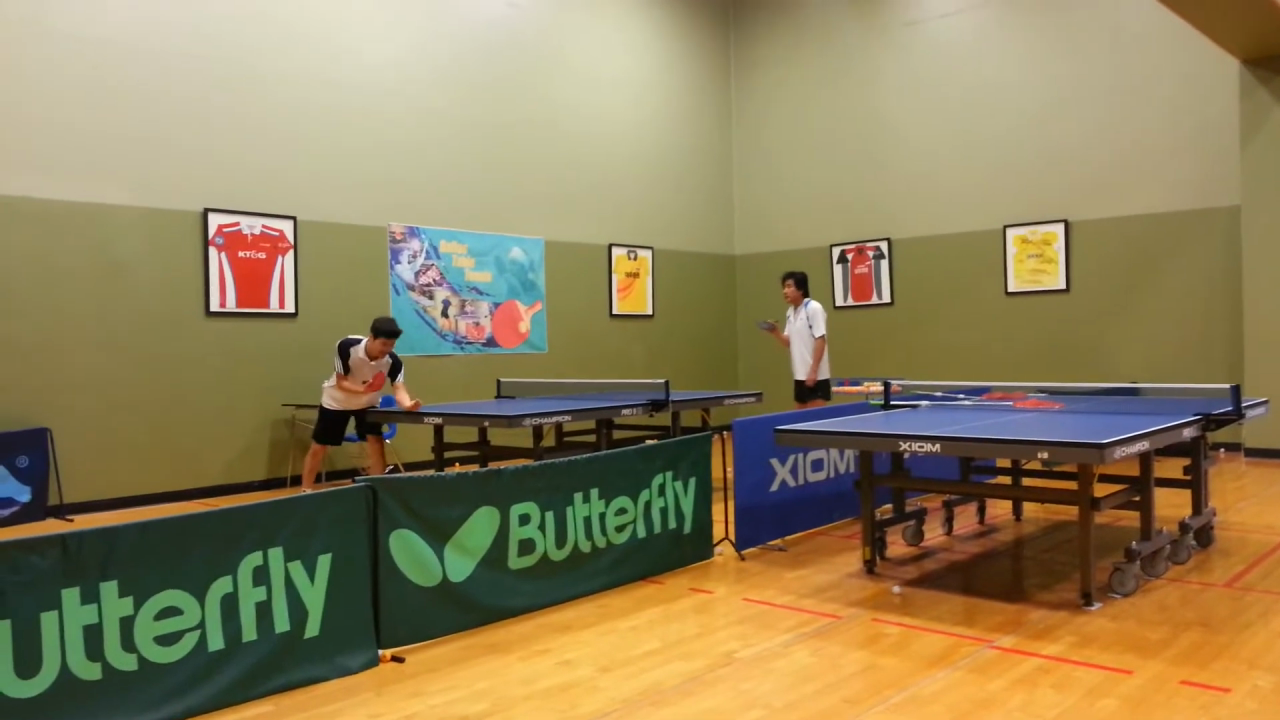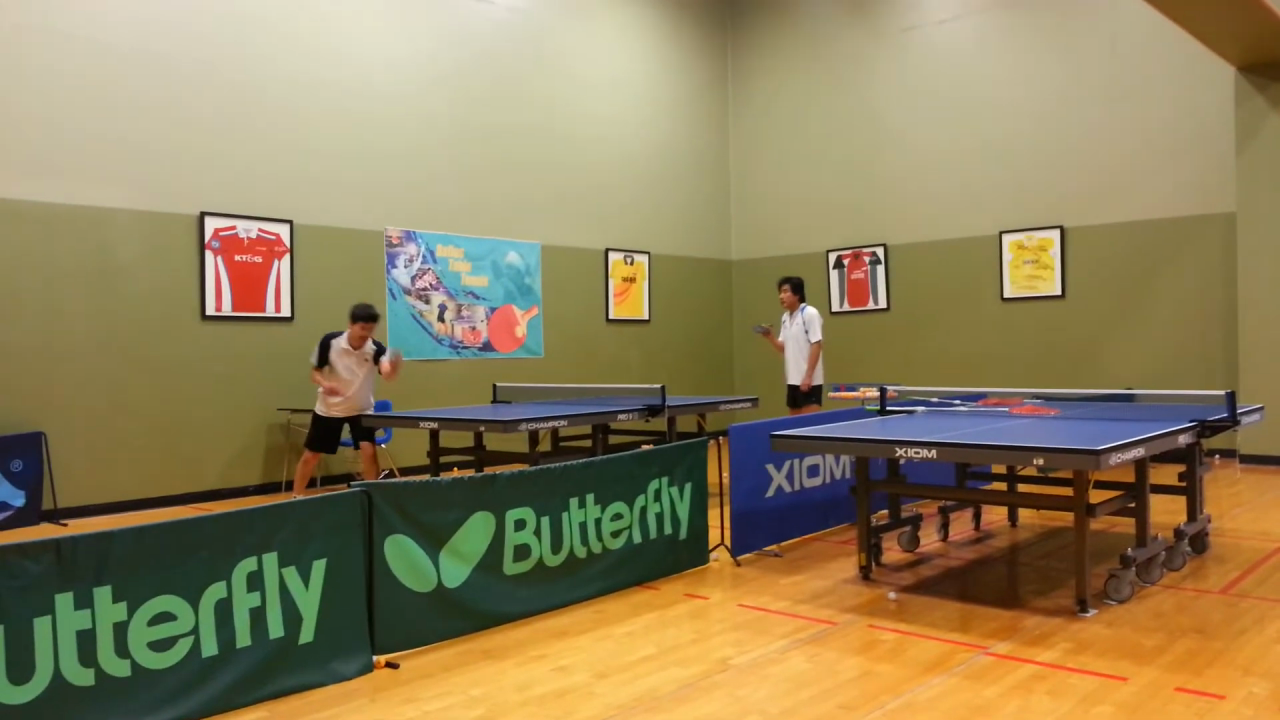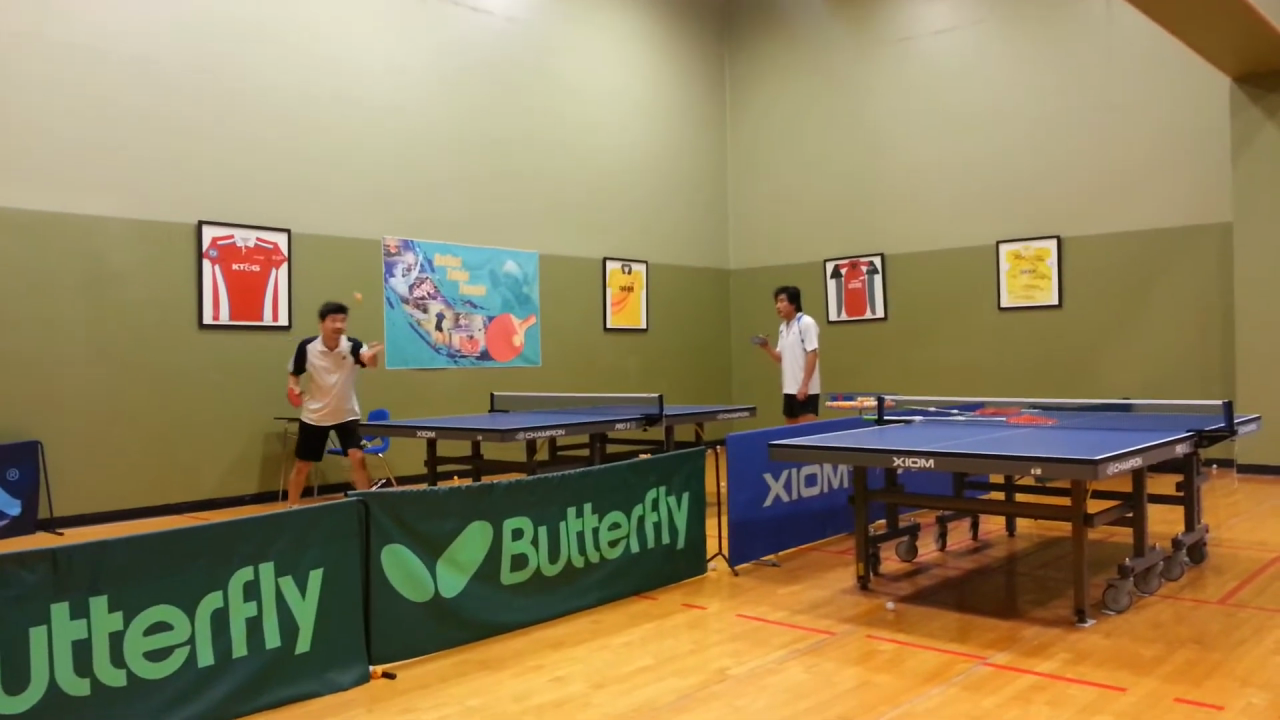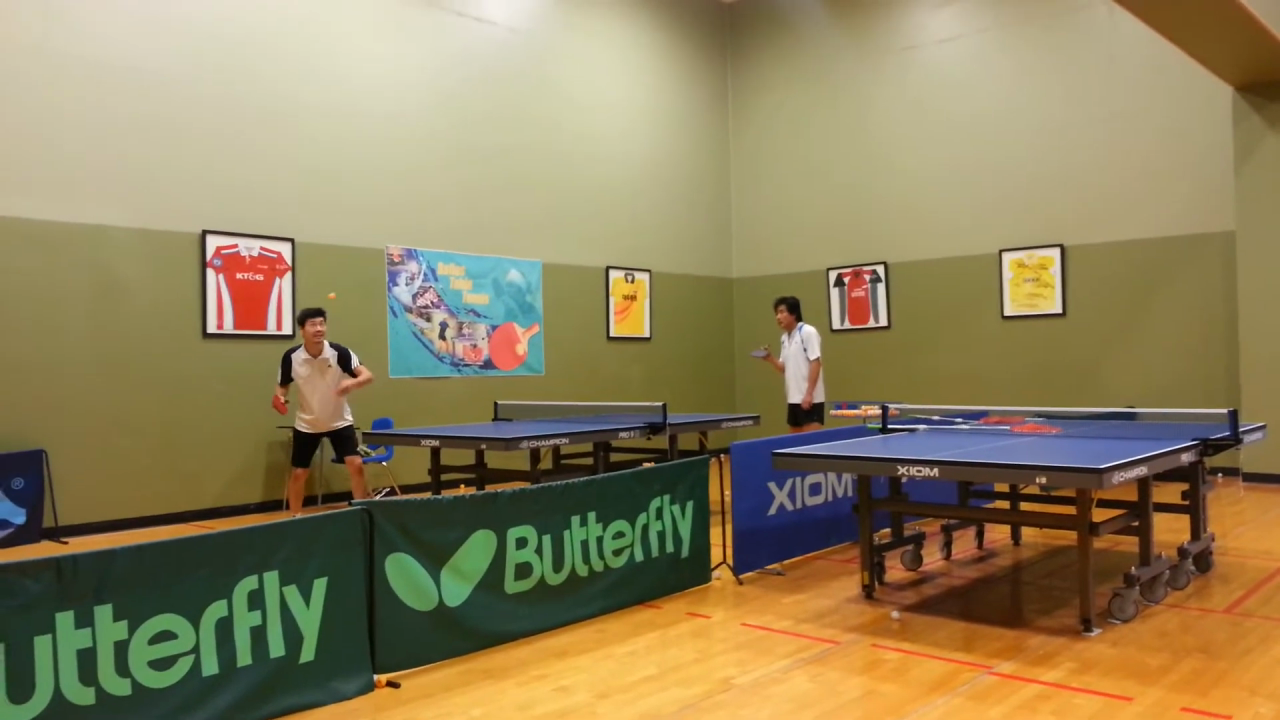
dt=0.2s
person 1, frame 1
left shoulder: (393, 361)
right shoulder: (346, 347)
left elbow: (399, 389)
right elbow: (341, 382)
left wrist: (408, 405)
right wrist: (361, 390)
left hip: (367, 404)
right hip: (336, 401)
left knee: (376, 445)
right knee: (318, 448)
right ankle: (305, 492)
person 1, frame 2
left shoulder: (376, 348)
right shoulder: (329, 342)
left elbow: (387, 374)
right elbow: (316, 370)
left wrist: (393, 369)
right wrist: (324, 385)
left hip: (361, 409)
right hip: (329, 407)
left knee: (369, 451)
right knee: (311, 456)
right ankle: (296, 498)
person 1, frame 3
left shoulder: (353, 346)
right shoulder: (306, 347)
left elbow: (369, 360)
right elbow: (294, 375)
left wrist: (373, 355)
right wrist: (294, 388)
left hip: (347, 414)
right hip: (313, 416)
left knee: (358, 458)
right knee: (302, 465)
right ankle: (292, 507)
person 1, frame 4
left shoulder: (339, 353)
right shoulder: (291, 357)
left elbow: (367, 376)
right elbow: (283, 385)
left wrist: (352, 383)
right wrist: (281, 397)
left hip: (339, 421)
right hip: (306, 424)
left knee: (355, 464)
right knee: (299, 473)
right ankle: (295, 517)
